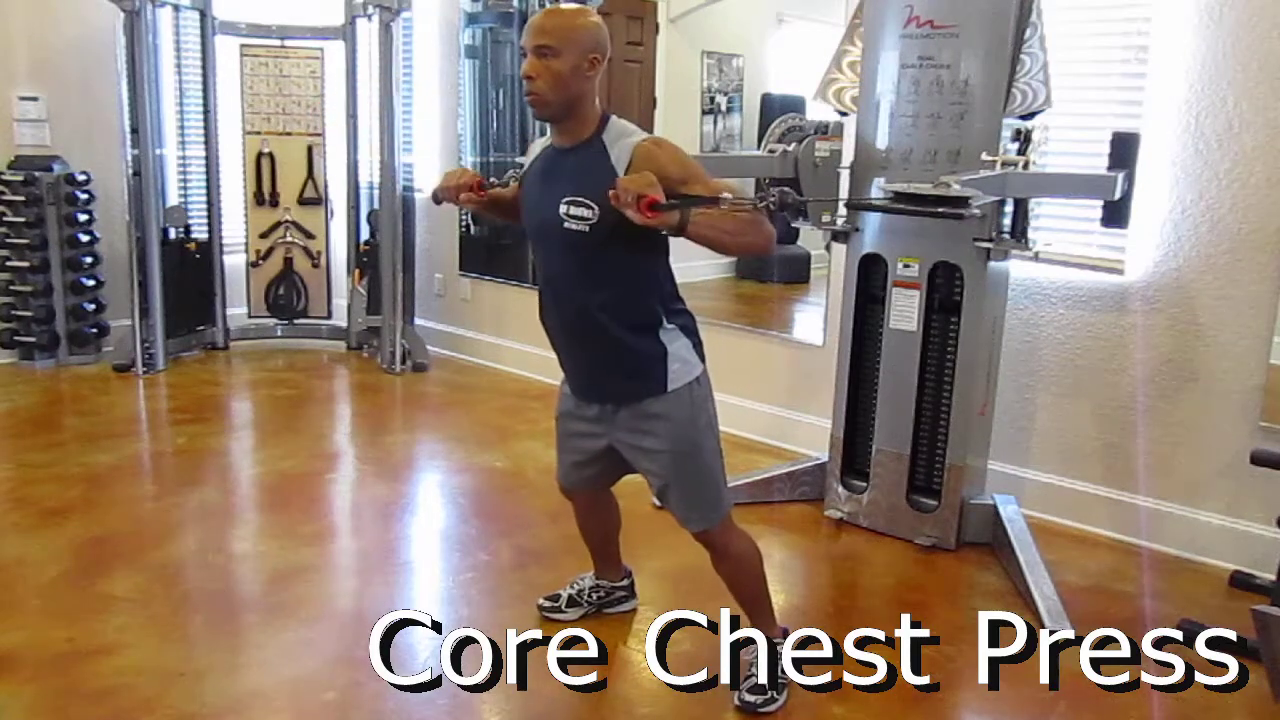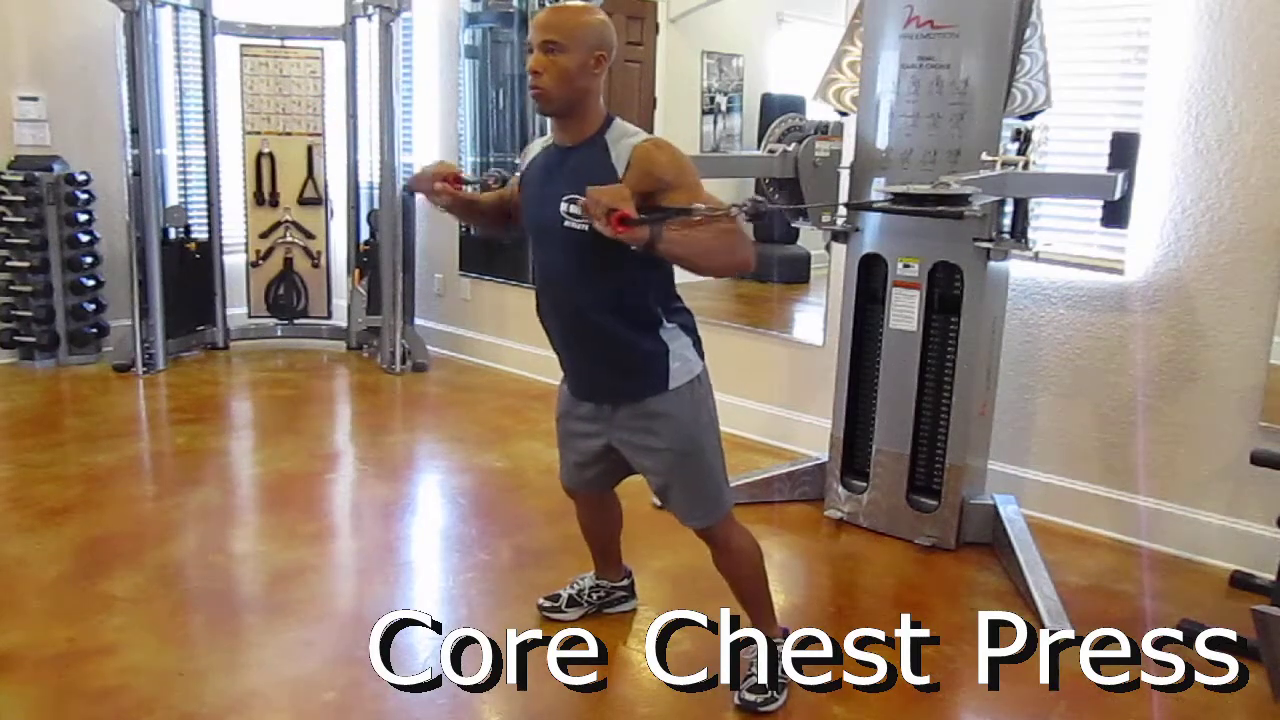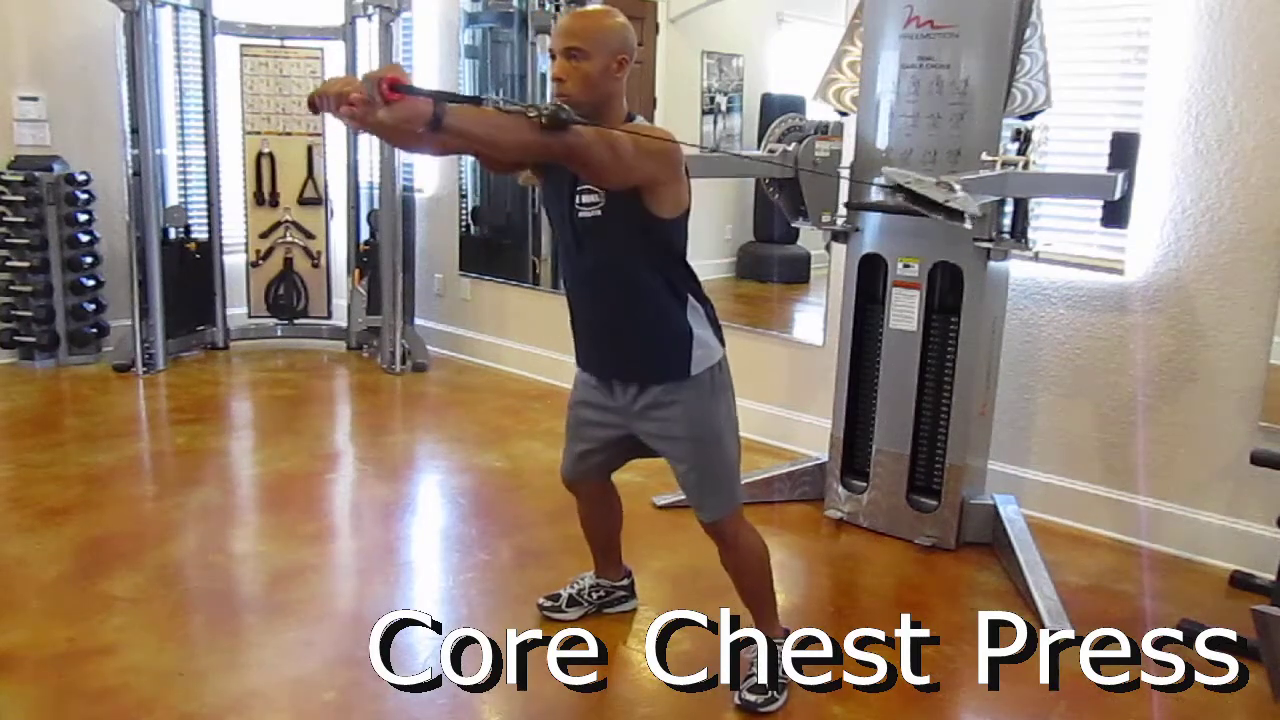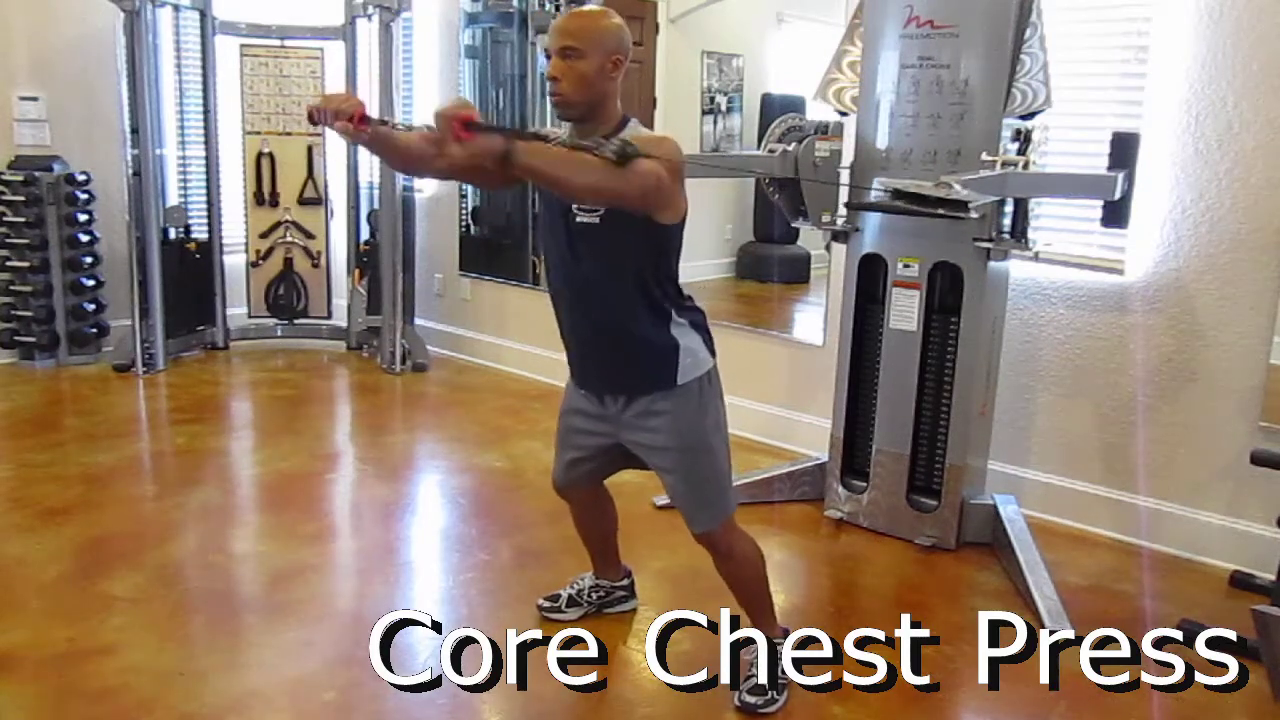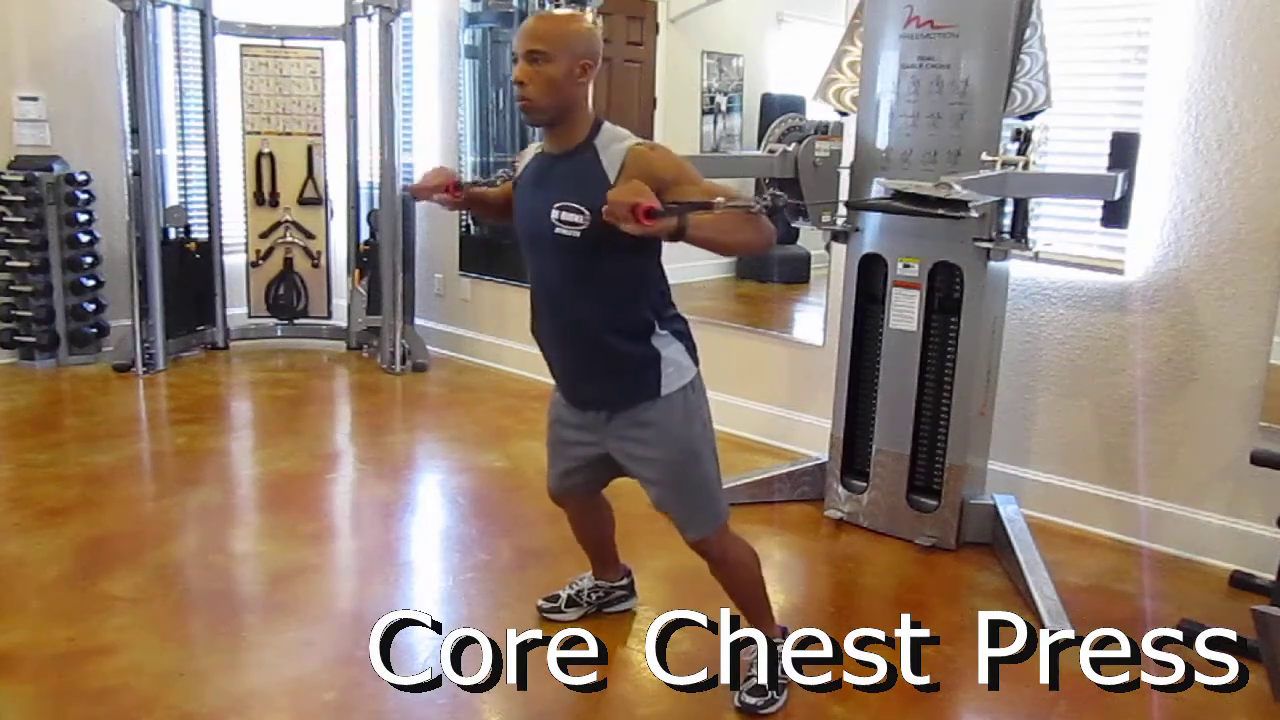
dt=0.5s
person 1, frame 1
left shoulder: (644, 156)
right shoulder: (540, 157)
left elbow: (757, 233)
left wrist: (671, 217)
right wrist: (480, 196)
left hip: (658, 385)
right hip: (584, 382)
left knee: (709, 524)
right knee: (581, 487)
left ankle: (770, 644)
right ankle: (611, 583)
person 1, frame 2
left shoulder: (647, 159)
right shoulder: (538, 160)
left elbow: (736, 253)
right elbow: (500, 215)
left wrist: (643, 231)
right wrist: (455, 196)
left hip: (659, 384)
right hip: (584, 382)
left knee: (711, 522)
right knee: (584, 488)
left ankle: (769, 644)
right ankle: (612, 585)
person 1, frame 3
left shoulder: (652, 151)
right shoulder: (546, 145)
left elbow: (567, 144)
right elbow: (454, 137)
left wrist: (430, 113)
right wrist: (364, 113)
left hip: (681, 374)
right hip: (603, 370)
left knee: (721, 518)
right knee: (583, 476)
left ankle: (770, 642)
right ankle: (611, 583)
person 1, frame 4
left shoulder: (652, 151)
right shoulder: (547, 146)
left elbow: (630, 191)
right elbow: (437, 162)
left wrist: (502, 150)
right wrist: (368, 131)
left hip: (668, 379)
right hip: (593, 377)
left knee: (713, 527)
right knee: (574, 481)
left ankle: (770, 645)
right ankle: (611, 583)
person 1, frame 5
left shoulder: (638, 161)
right shoulder: (532, 164)
left elbow: (755, 231)
left wrist: (667, 220)
right wrist: (462, 194)
left hip: (652, 391)
right hip: (577, 389)
left knee: (707, 535)
right knee: (570, 491)
left ankle: (770, 644)
right ankle: (610, 583)
